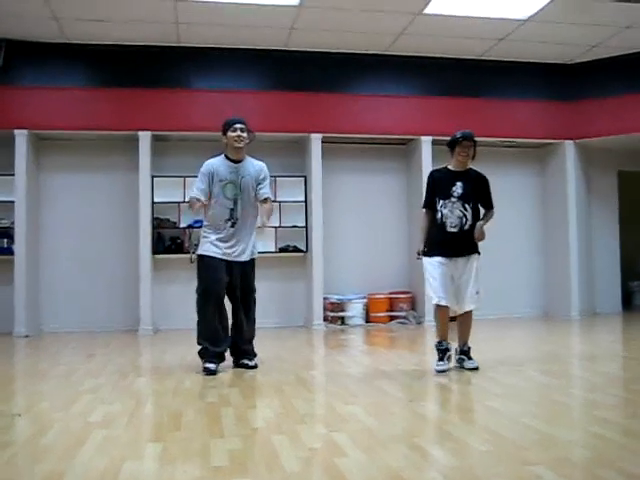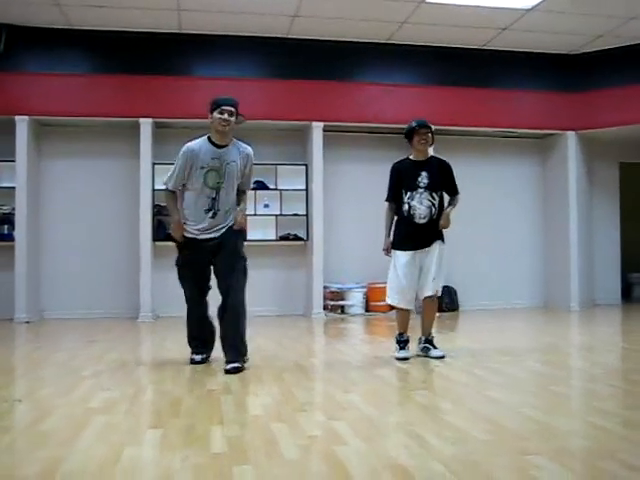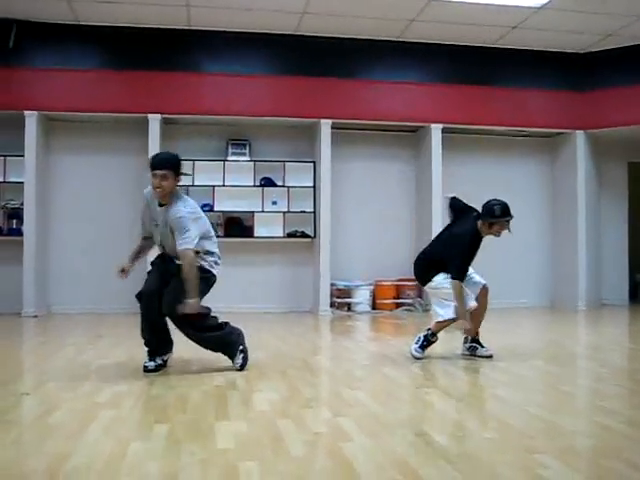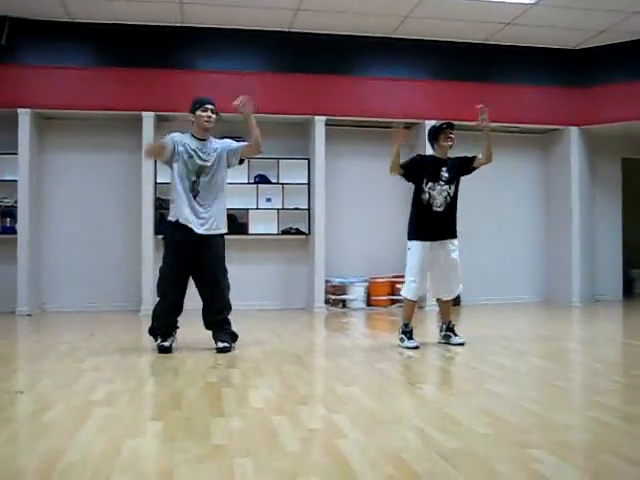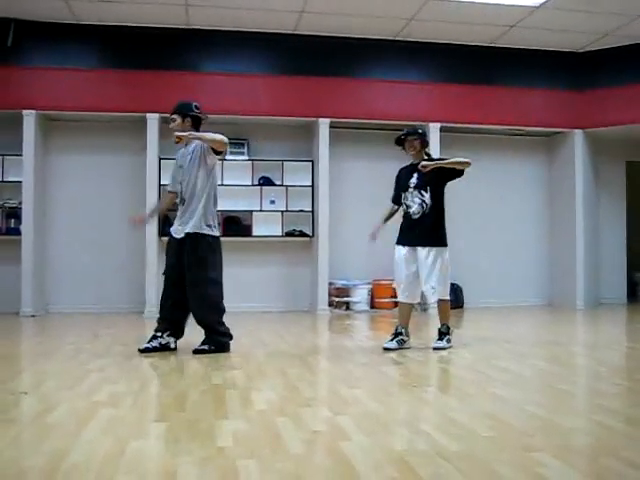
dt=1s
person 1, frame 1
left shoulder: (259, 168)
right shoulder: (211, 166)
left elbow: (265, 201)
right elbow: (196, 198)
left wrist: (263, 217)
right wrist: (197, 205)
left hip: (245, 249)
right hip: (213, 247)
left knee: (244, 303)
right knee: (211, 299)
left ankle: (243, 352)
right ankle: (212, 354)
person 1, frame 2
left shoulder: (245, 153)
right shoulder: (191, 150)
right elbow: (172, 188)
left wrist: (241, 210)
right wrist: (175, 218)
left hip: (228, 232)
right hip: (193, 234)
left knee: (233, 291)
right knee: (195, 295)
left ankle: (235, 354)
right ankle: (200, 346)
person 1, frame 3
left shoulder: (183, 211)
right shoulder: (150, 197)
left elbow: (187, 255)
right elbow: (149, 237)
left wrist: (192, 296)
right wrist: (131, 260)
left hip: (199, 263)
right hip: (170, 260)
left knee: (177, 306)
right knee: (148, 296)
left ankle: (234, 342)
right ankle: (159, 351)
person 1, frame 4
left shoulder: (223, 147)
right shoulder: (177, 142)
left elbow: (255, 149)
right elbow: (151, 152)
left wrist: (249, 119)
right wrist: (162, 144)
left hip: (213, 229)
right hip: (180, 225)
left knee: (215, 286)
right knee: (171, 285)
left ankle: (222, 333)
right ankle: (163, 333)
person 1, frame 5
left shoulder: (203, 145)
right shoulder: (181, 153)
left elbow: (223, 142)
left wrist: (192, 135)
right wrist: (150, 214)
left hip: (201, 229)
right hip: (180, 230)
left knee: (203, 287)
right knee: (173, 285)
left ankle: (218, 337)
right ankle: (167, 333)
person 2, frame 1
left shoulder: (479, 179)
right shoulder: (436, 176)
left elbow: (489, 210)
right elbow: (428, 212)
left wrist: (481, 224)
right wrist: (423, 241)
left hip: (467, 250)
right hip: (437, 249)
left knee: (466, 303)
right knee: (442, 301)
left ankle: (463, 352)
right ankle: (442, 348)
person 2, frame 2
left shoulder: (441, 166)
right shoulder: (399, 168)
left elbow: (454, 195)
right elbow: (391, 205)
left wrist: (447, 212)
right wrist: (387, 236)
left hip: (432, 239)
right hip: (404, 240)
left knee: (430, 292)
right knee: (402, 294)
left ankle: (426, 341)
right ankle: (402, 341)
person 2, frame 3
left shoulder: (472, 215)
right shoulder: (466, 240)
left elbow: (452, 201)
right elbow: (457, 282)
right wrist: (464, 318)
left hip: (449, 265)
right hip: (429, 270)
left knee: (482, 290)
right knee: (465, 306)
left ankle: (471, 342)
right ankle: (426, 337)
person 2, frame 4
left shoulder: (457, 164)
right shoulder: (421, 162)
left elbow: (486, 159)
right elbow: (395, 169)
left wrist: (485, 131)
right wrist: (398, 144)
left hip: (447, 237)
right hip: (420, 236)
left knee: (447, 286)
right knee: (414, 285)
left ankle: (446, 329)
right ankle: (405, 331)
person 2, frame 5
left shoulder: (436, 167)
right shoulder: (403, 173)
left elbow: (466, 163)
right elbow: (397, 204)
left wrist: (435, 164)
right wrist: (382, 223)
left hip: (432, 239)
right hip: (406, 239)
left knee: (439, 288)
right knee: (405, 289)
left ankle: (445, 332)
right ankle: (401, 334)
